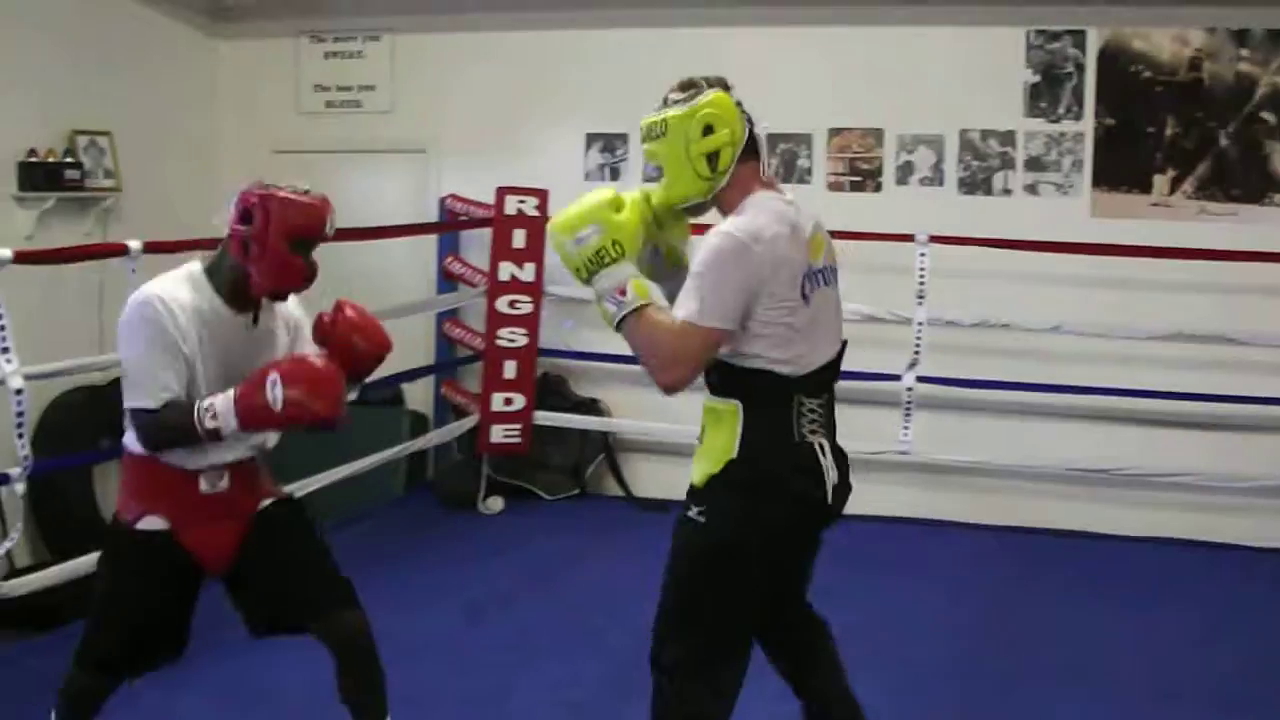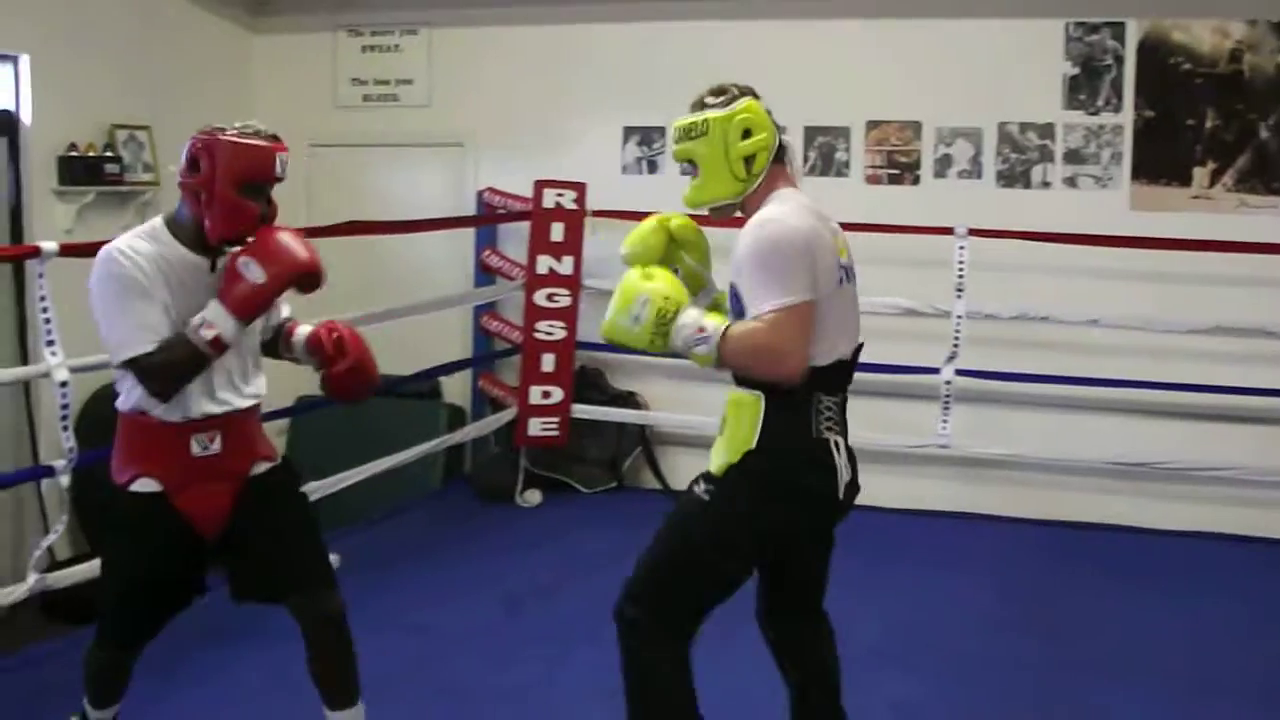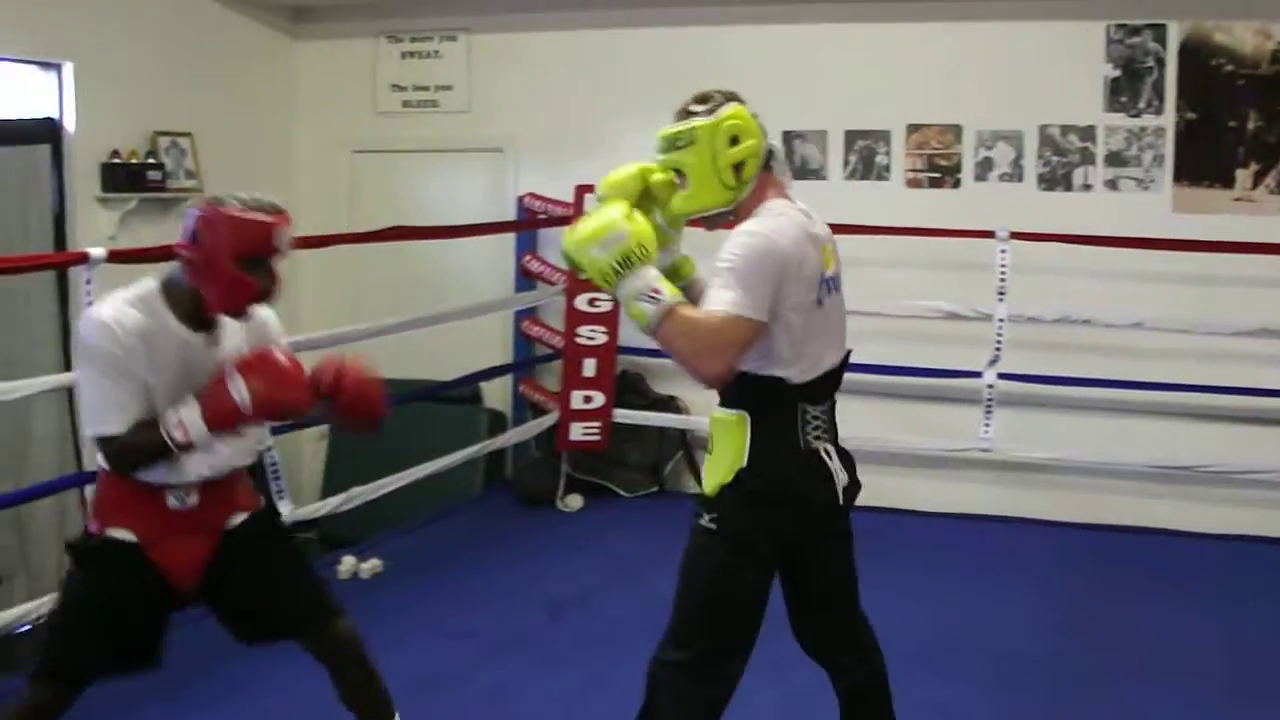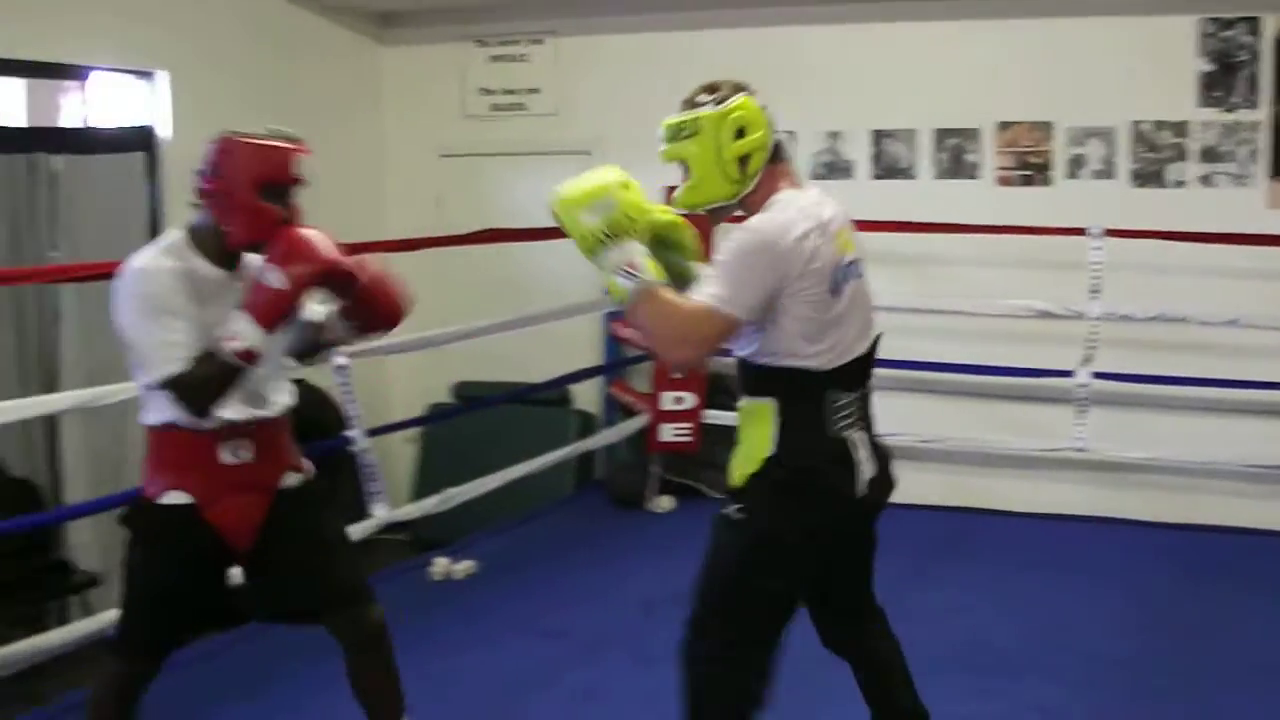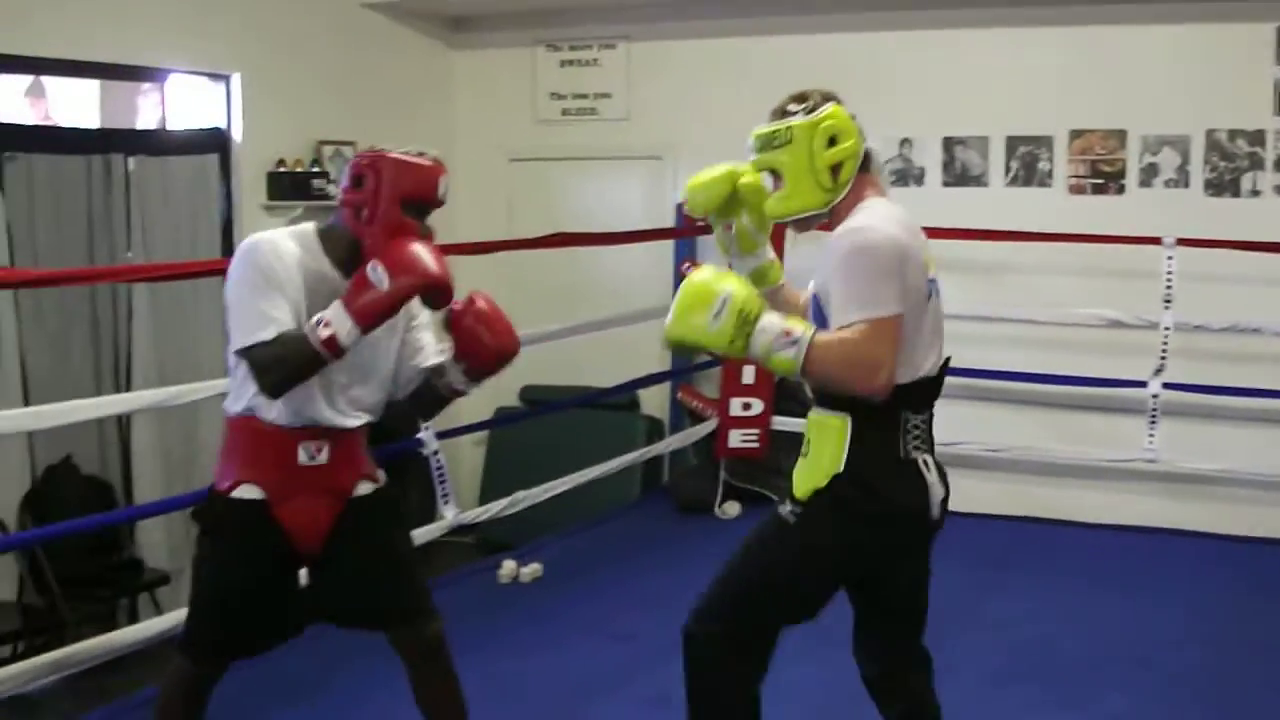
dt=0.3s
person 1, frame 1
left shoulder: (739, 238)
right shoulder: (800, 223)
left elbow: (672, 366)
left wrist: (610, 273)
right wrist: (662, 253)
left hip: (752, 478)
right hip: (809, 467)
left knee: (690, 656)
right knee: (783, 618)
person 1, frame 2
left shoulder: (773, 229)
right shoulder: (809, 222)
left elbow: (780, 359)
left wrist: (678, 323)
right wrist: (694, 280)
left hip: (766, 468)
right hip: (817, 460)
left knee: (651, 614)
right knee: (795, 617)
person 1, frame 3
left shoulder: (758, 241)
right shoulder: (802, 227)
left elbow: (711, 358)
right elbow: (722, 323)
left wrist: (632, 275)
right wrist: (661, 244)
left hip: (762, 482)
right hip: (815, 470)
left knee: (691, 661)
right knee: (834, 626)
person 1, frame 4
left shoulder: (763, 236)
right shoulder: (821, 213)
left elbow: (679, 346)
left wrist: (618, 245)
right wrist: (682, 263)
left hip: (793, 476)
right hip: (848, 464)
left knee: (723, 654)
right knee: (852, 619)
person 1, frame 5
left shoulder: (863, 238)
right shoulder: (890, 228)
left elbow: (869, 370)
right elbow: (820, 329)
left wrist: (754, 330)
right wrist: (750, 250)
left hip: (854, 494)
right hip: (906, 486)
left knee: (719, 636)
right knee: (894, 659)
person 2, frame 1
left shoulder: (282, 307)
right shoulder: (160, 305)
left elbow: (311, 402)
right elbow: (153, 428)
left wrist: (341, 361)
right wrist: (246, 405)
left hip: (248, 492)
right hip: (161, 506)
left knee: (350, 629)
right knee: (102, 665)
person 2, frame 2
left shoulder: (250, 251)
right shoulder: (126, 261)
right elbow: (159, 380)
left wrist: (322, 344)
right wrist: (234, 302)
left hip: (246, 454)
right hip: (158, 467)
left knee: (322, 606)
right knee: (123, 633)
person 2, frame 3
left shoulder: (252, 318)
right shoulder: (112, 326)
left elbow: (279, 392)
right elbow: (121, 453)
left wrist: (328, 386)
right wrist: (214, 410)
left hip: (227, 510)
right hip: (135, 523)
left knee: (335, 637)
person 2, frame 4
left shoulder: (271, 261)
right shoulder: (151, 274)
left elbow: (309, 341)
right elbow: (193, 395)
left wrist: (352, 311)
right wrist: (262, 310)
left hip: (273, 465)
right hip: (186, 481)
left knee: (361, 620)
right knee: (139, 653)
person 2, frame 5
left shoulder: (389, 278)
right shoulder: (270, 255)
left elbow: (419, 400)
right elbow: (272, 376)
left wrist: (466, 365)
right wrist: (359, 308)
left hip: (348, 474)
right hip: (259, 478)
left knee: (422, 634)
right knee: (207, 652)
